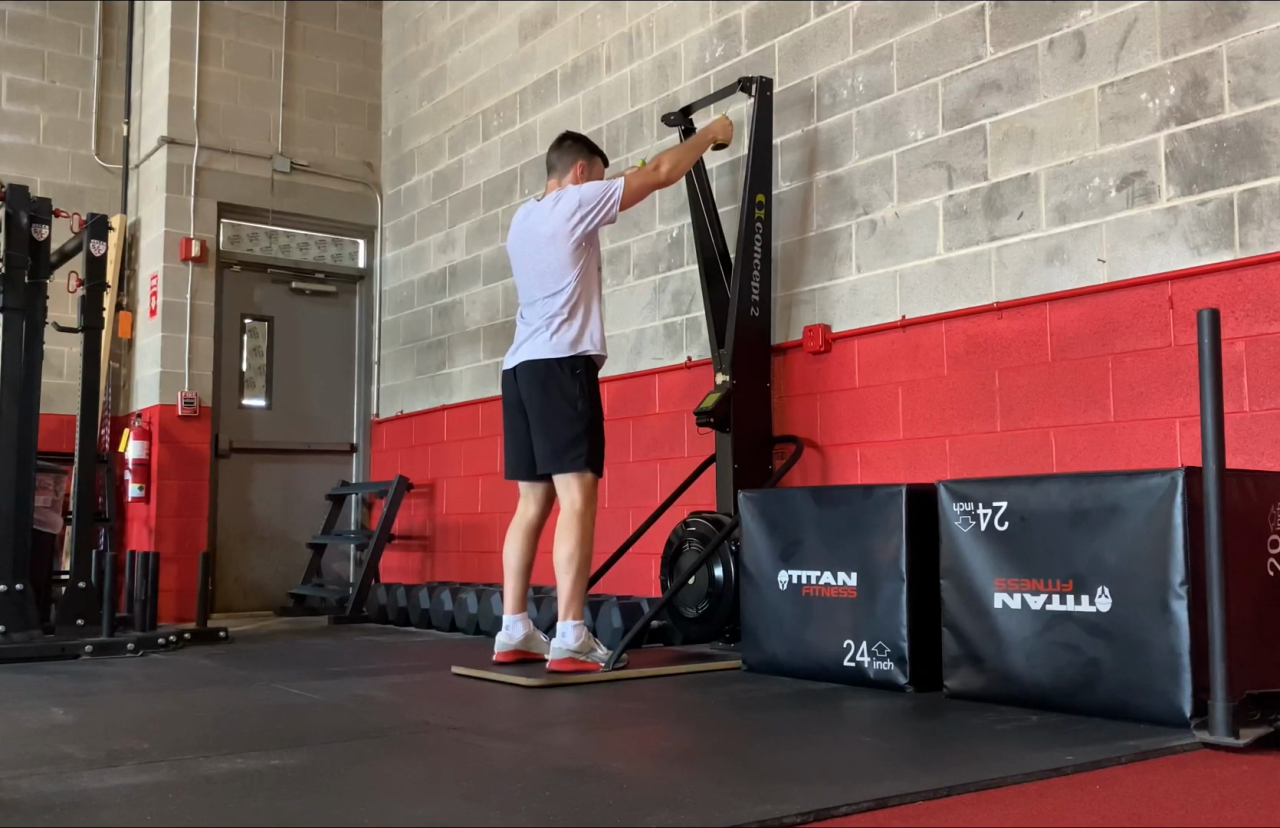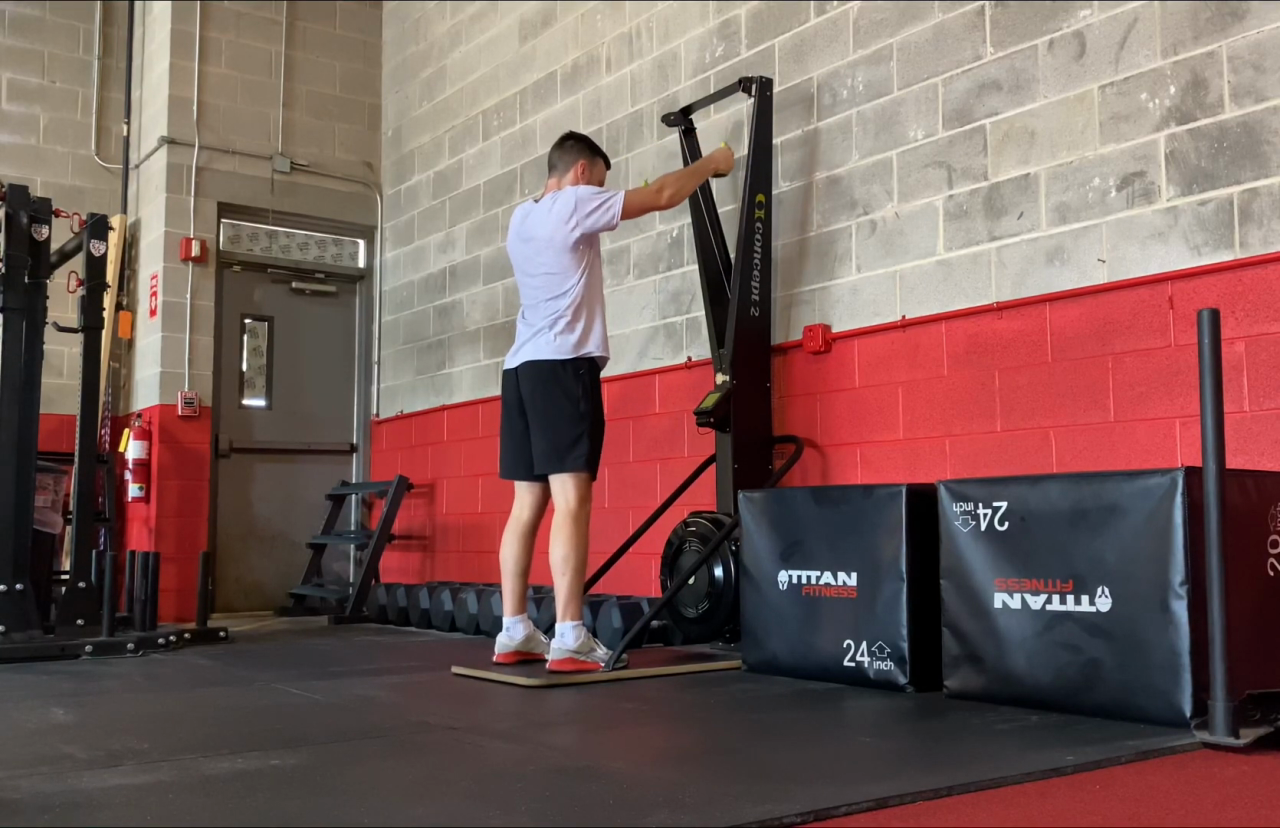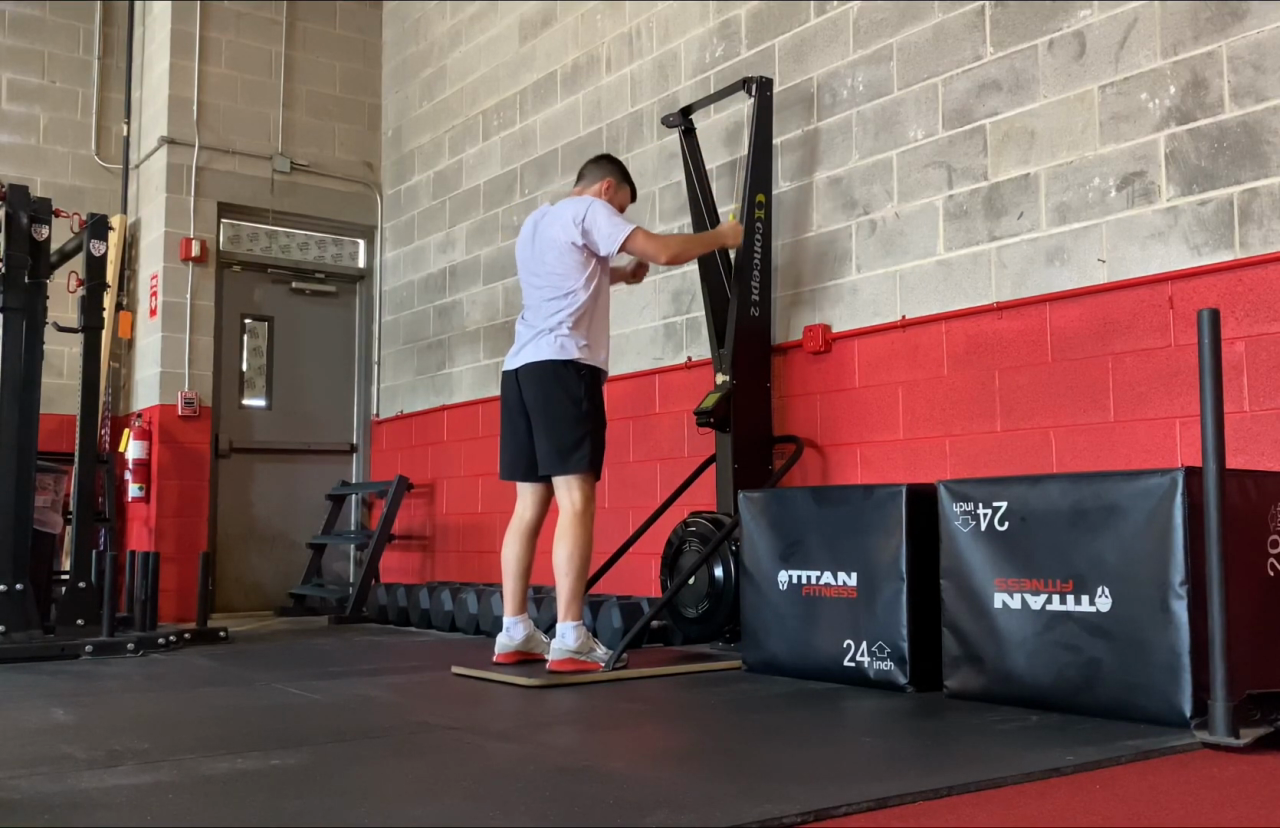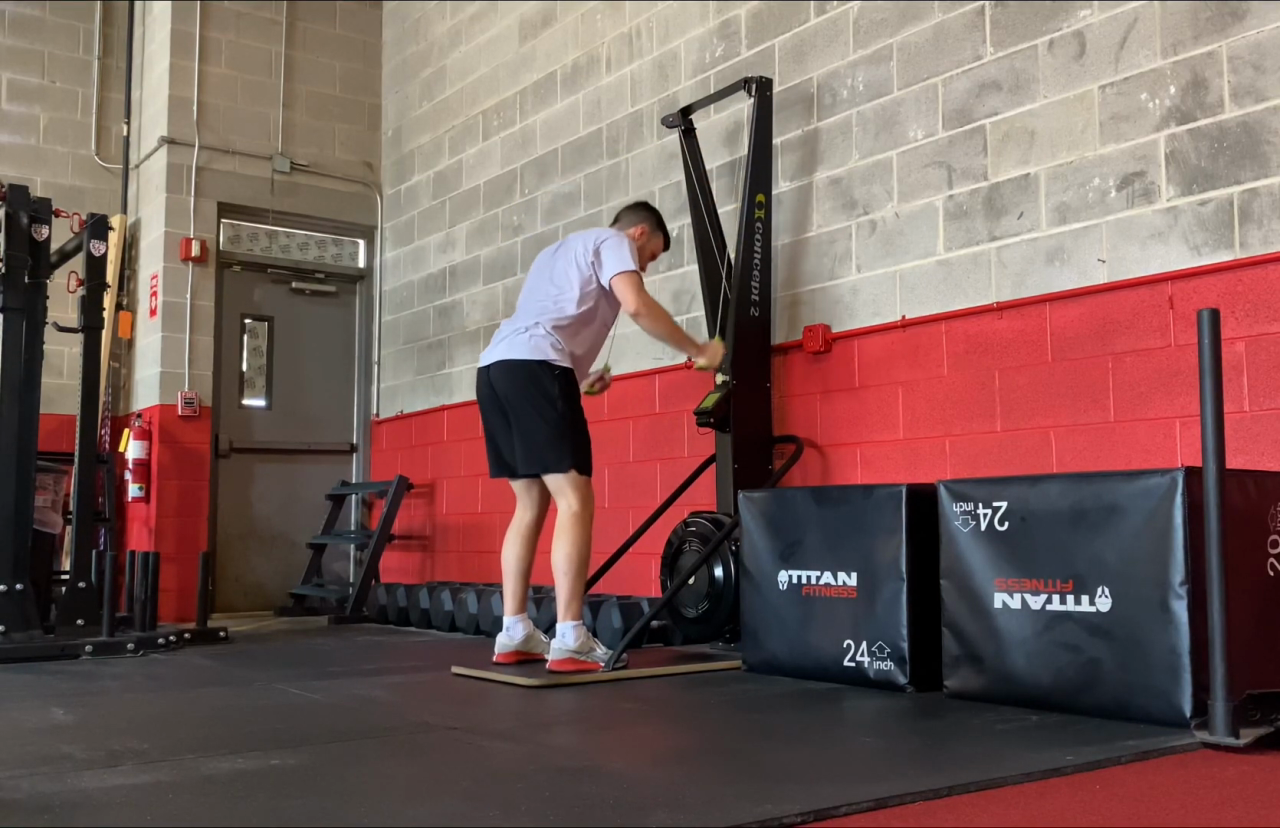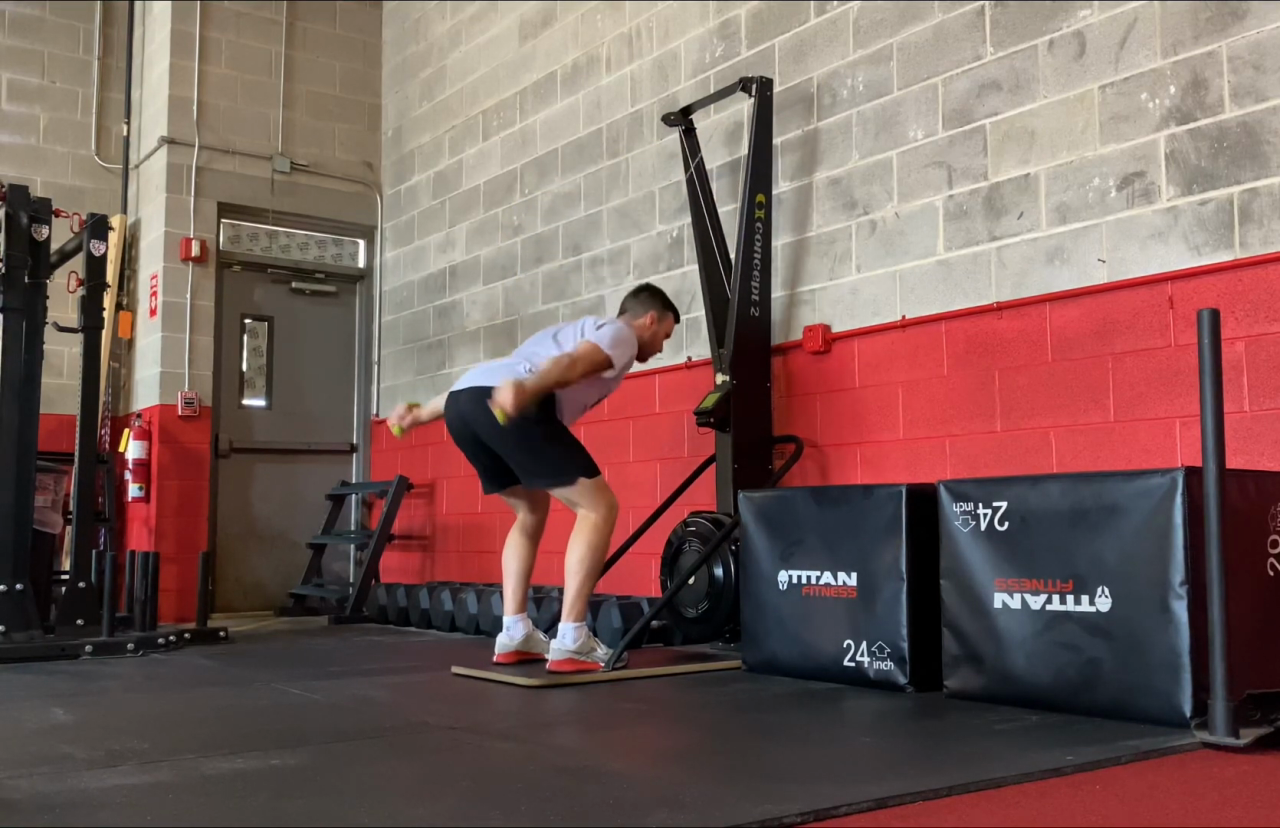
dt=0.5s
person 1, frame 1
left shoulder: (525, 216)
right shoulder: (575, 203)
right elbow: (661, 173)
left wrist: (614, 182)
right wrist: (711, 134)
left hip: (522, 368)
right hip: (561, 365)
left knee: (533, 503)
right knee: (576, 499)
left ankle: (514, 630)
right ankle: (570, 638)
person 1, frame 2
left shoulder: (523, 216)
right shoulder: (575, 203)
right elbow: (664, 195)
left wrist: (618, 200)
right wrist: (712, 162)
left hip: (522, 367)
right hip: (562, 364)
left knee: (528, 503)
right knee: (571, 499)
left ankle: (514, 632)
right ankle: (569, 639)
person 1, frame 3
left shoulder: (536, 222)
right shoulder: (588, 211)
right elbow: (664, 251)
left wrist: (617, 275)
right wrist: (720, 237)
left hip: (521, 366)
right hip: (562, 364)
left knee: (531, 504)
right knee: (576, 500)
left ankle: (515, 633)
right ankle: (569, 640)
person 1, frame 4
left shoulder: (566, 247)
right shoulder: (610, 241)
right elbow: (637, 306)
left wrist: (582, 374)
right wrist: (697, 350)
left hip: (494, 367)
right hip: (534, 367)
left knee: (531, 503)
right knee: (574, 500)
left ankle: (514, 633)
right ankle: (570, 641)
person 1, frame 5
left shoulder: (589, 329)
right shoulder: (623, 335)
right elbow: (573, 364)
left wrist: (423, 414)
right wrist: (522, 392)
left hip: (460, 402)
right hip: (501, 403)
left knee: (533, 509)
right knee: (597, 508)
left ankle: (515, 634)
right ankle: (572, 642)
